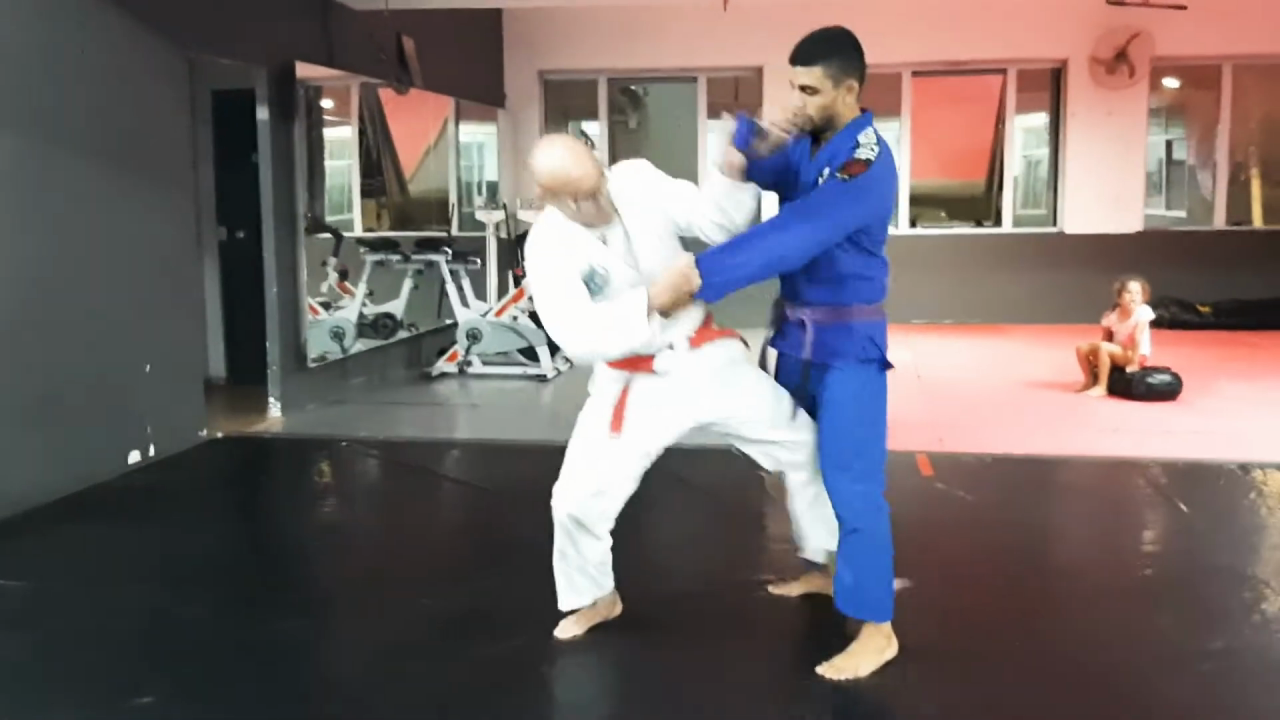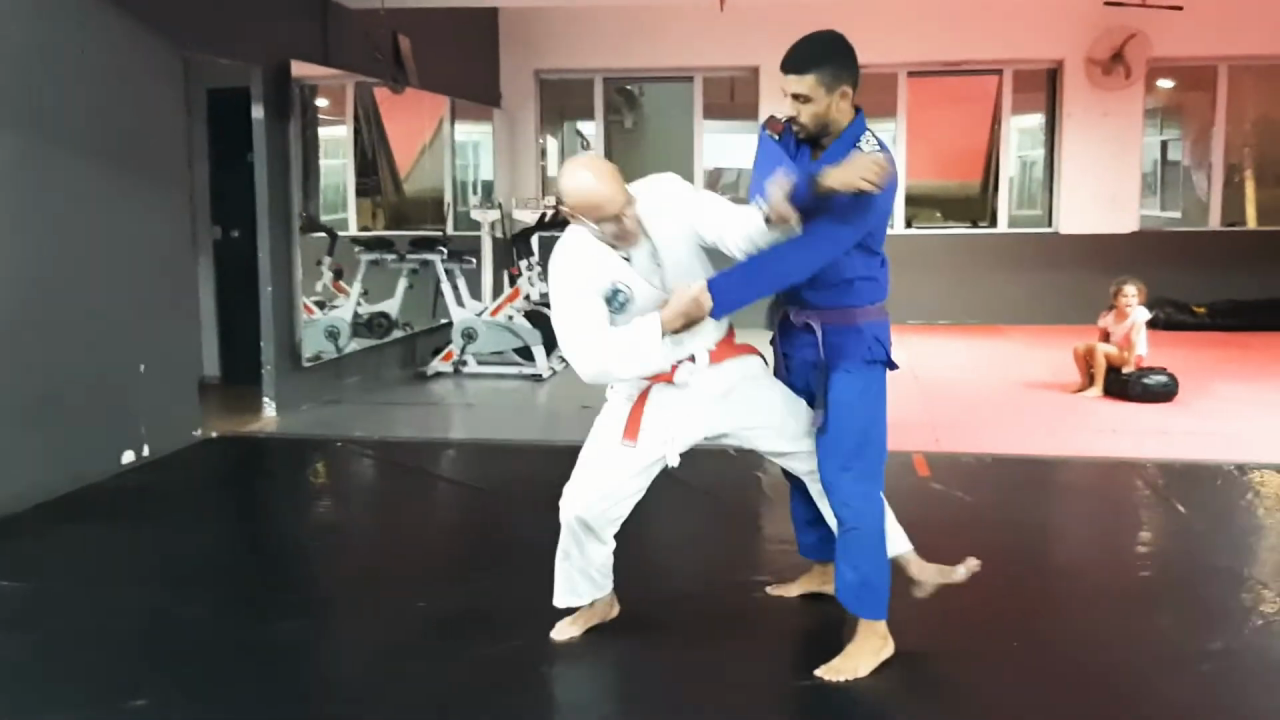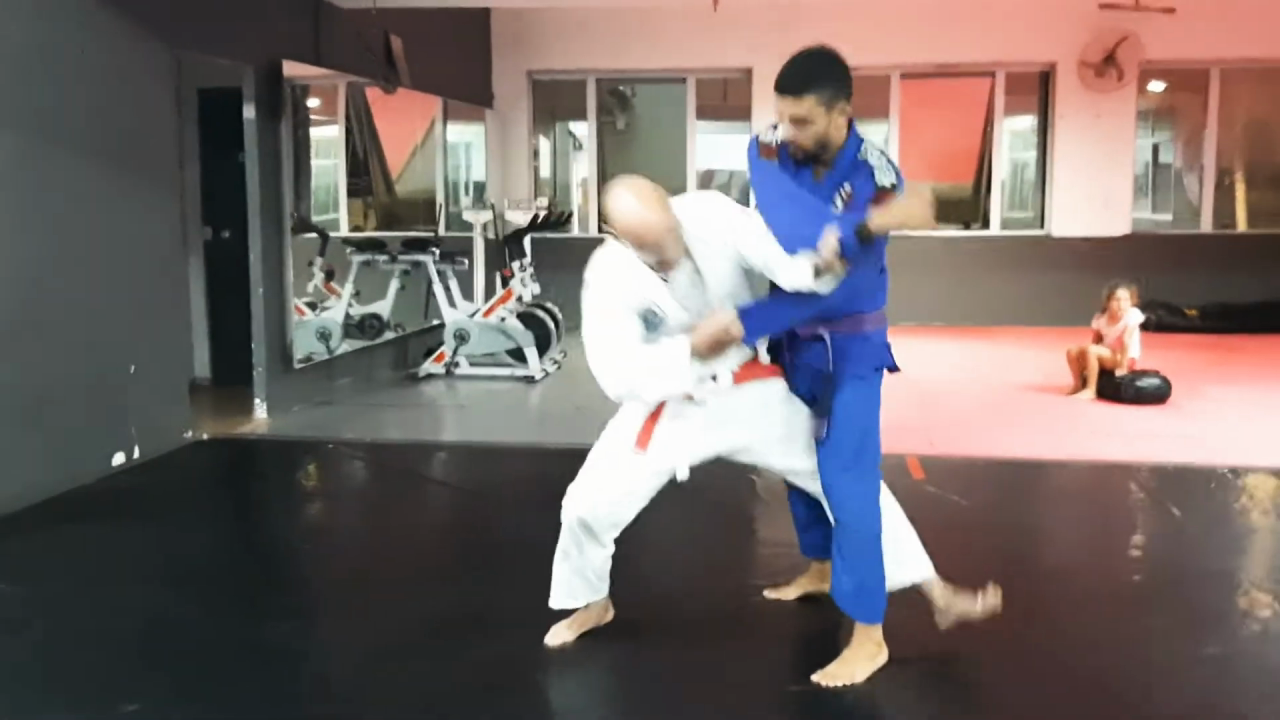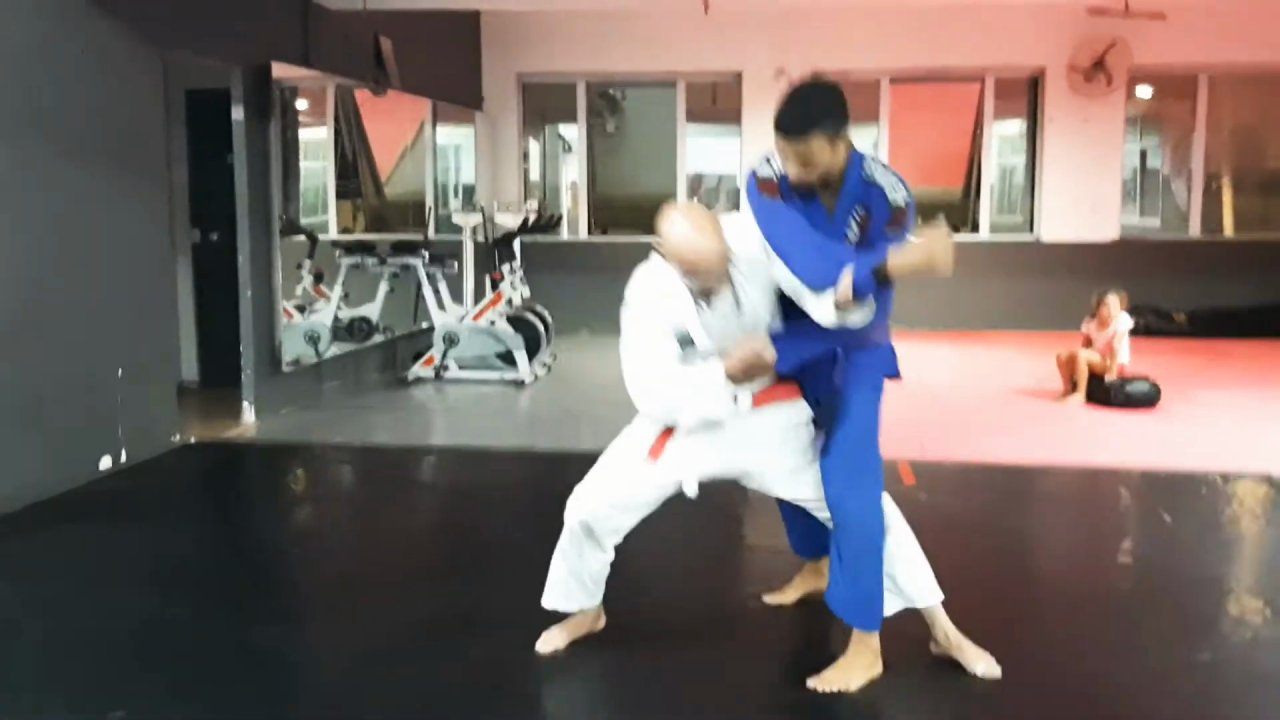
dt=0.1s
person 1, frame 1
left shoulder: (867, 164)
right shoulder: (802, 139)
left elbow: (790, 239)
right elbow: (759, 165)
left wrist: (697, 277)
right wrist: (755, 137)
left hip: (848, 338)
right hip: (799, 331)
left knee: (852, 477)
left ankle: (877, 631)
right ankle: (830, 571)
person 1, frame 2
left shoulder: (871, 166)
right shoulder: (788, 139)
left elbow: (808, 256)
right elbow: (773, 193)
left wrist: (710, 296)
right wrist: (812, 181)
left hip: (852, 337)
right hip: (797, 331)
left knee: (848, 475)
left ankle: (873, 632)
right ankle: (822, 565)
person 1, frame 3
left shoulder: (878, 178)
right shoulder: (769, 153)
left elbow: (834, 284)
right elbow: (795, 232)
left wrist: (744, 324)
right wrist: (865, 222)
left hip: (847, 345)
right hip: (791, 339)
left knee: (846, 476)
left ankle: (868, 635)
right ankle: (825, 566)
person 1, frame 4
left shoulder: (887, 198)
right shoulder: (766, 183)
right elbow: (813, 266)
left wrist: (771, 355)
right wrist: (885, 265)
left hip: (854, 356)
right hip: (795, 347)
left knee: (849, 488)
left ankle: (865, 644)
right ankle: (816, 567)
person 2, frame 1
left shoulder: (638, 182)
right shoulder: (548, 245)
left elbow: (721, 223)
right elbow: (580, 337)
left wrist: (734, 172)
right wrist: (651, 300)
left hip: (706, 360)
right hip: (635, 383)
left knee: (803, 446)
right knee: (579, 500)
left ankle: (838, 559)
right ankle: (598, 599)
person 2, frame 2
left shoulder: (663, 193)
right shoulder: (573, 262)
left elbow: (748, 234)
right elbow: (593, 359)
right wrist: (664, 322)
left hip: (726, 372)
right hip: (650, 392)
left knee: (825, 453)
right knee: (586, 502)
left ankle: (912, 565)
right ankle: (596, 601)
person 2, frame 3
left shoulder: (709, 214)
right shoulder: (608, 277)
left elbow: (787, 264)
right elbow: (621, 377)
left wrist: (822, 261)
right wrist: (693, 348)
left hip: (746, 391)
right hip: (669, 402)
right knee: (590, 504)
left ankle: (934, 592)
right ankle: (592, 604)
person 2, frame 4
left shoulder: (750, 242)
right shoulder: (648, 297)
left elbow: (823, 302)
right elbow: (656, 397)
left wrist: (846, 299)
right wrist: (728, 370)
left hip: (768, 412)
right hip: (686, 418)
right knee: (594, 508)
left ankle: (941, 629)
right ankle: (584, 612)
